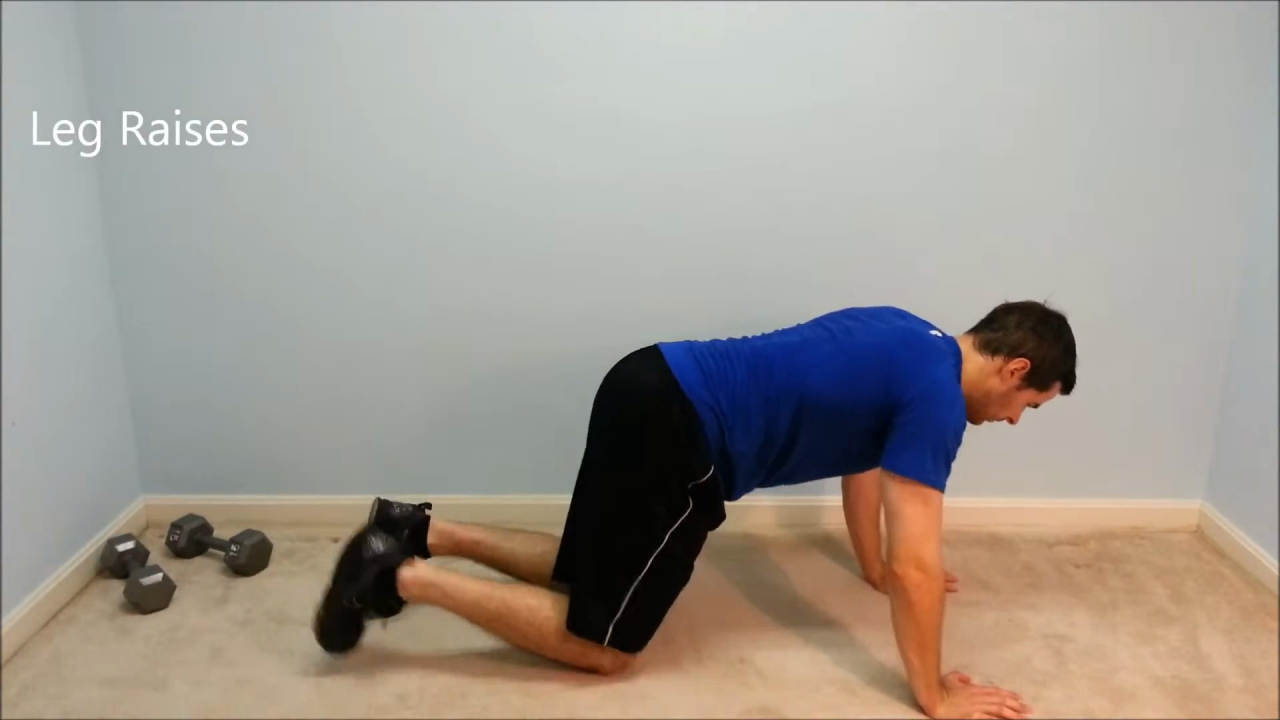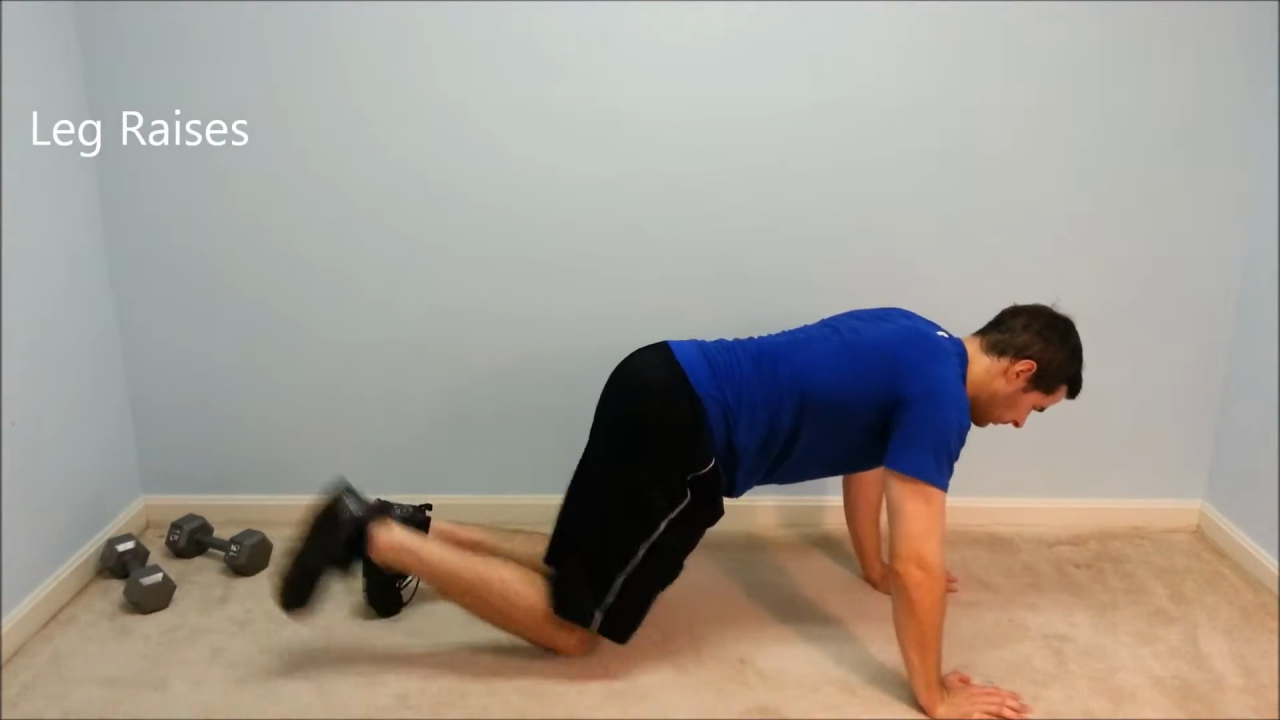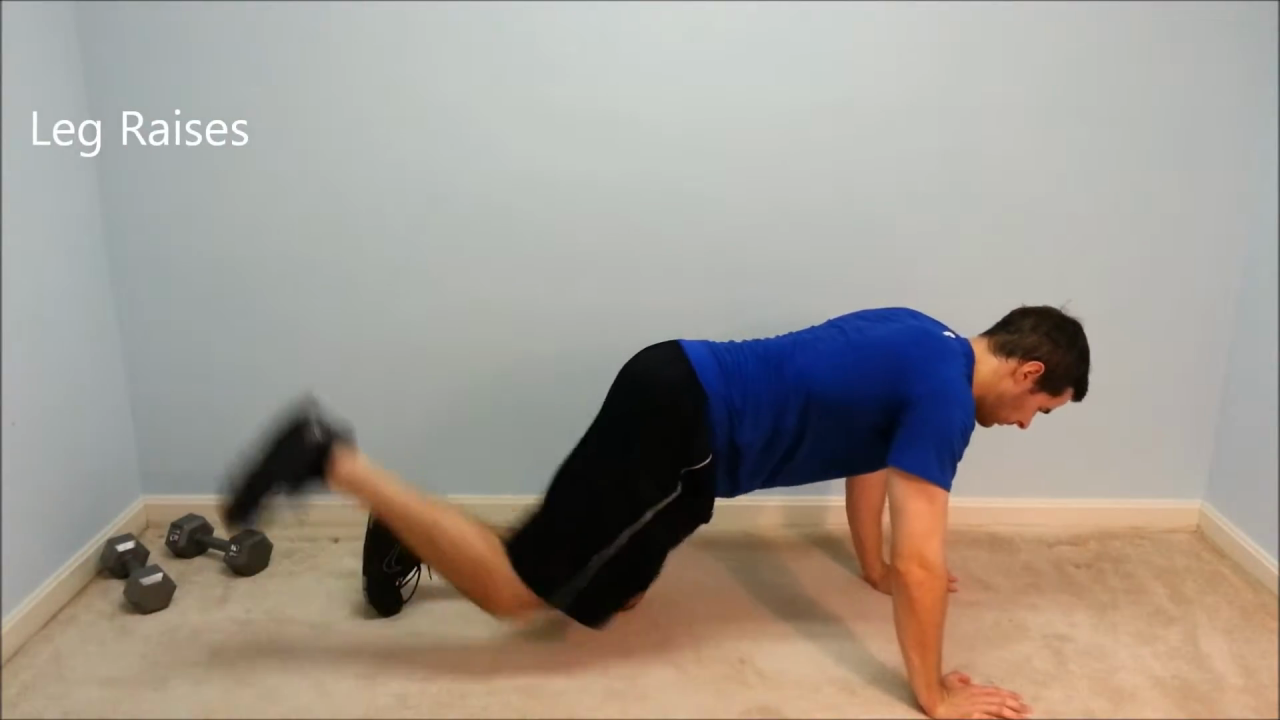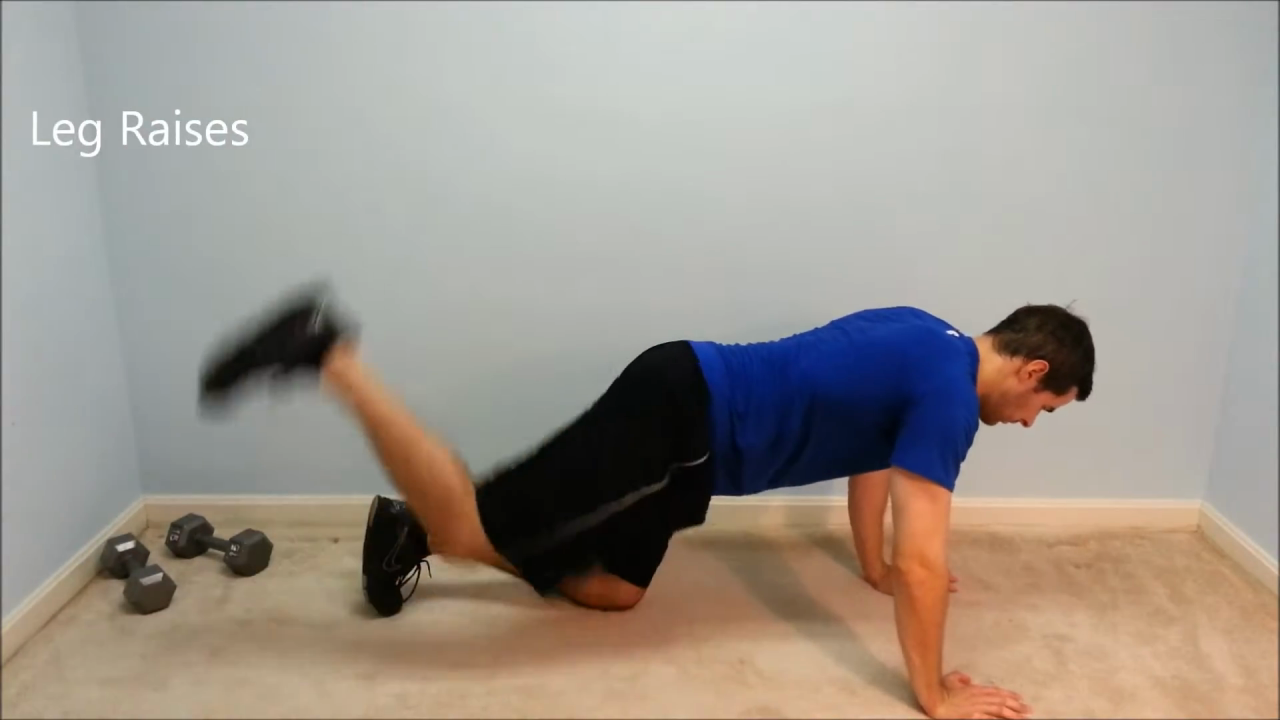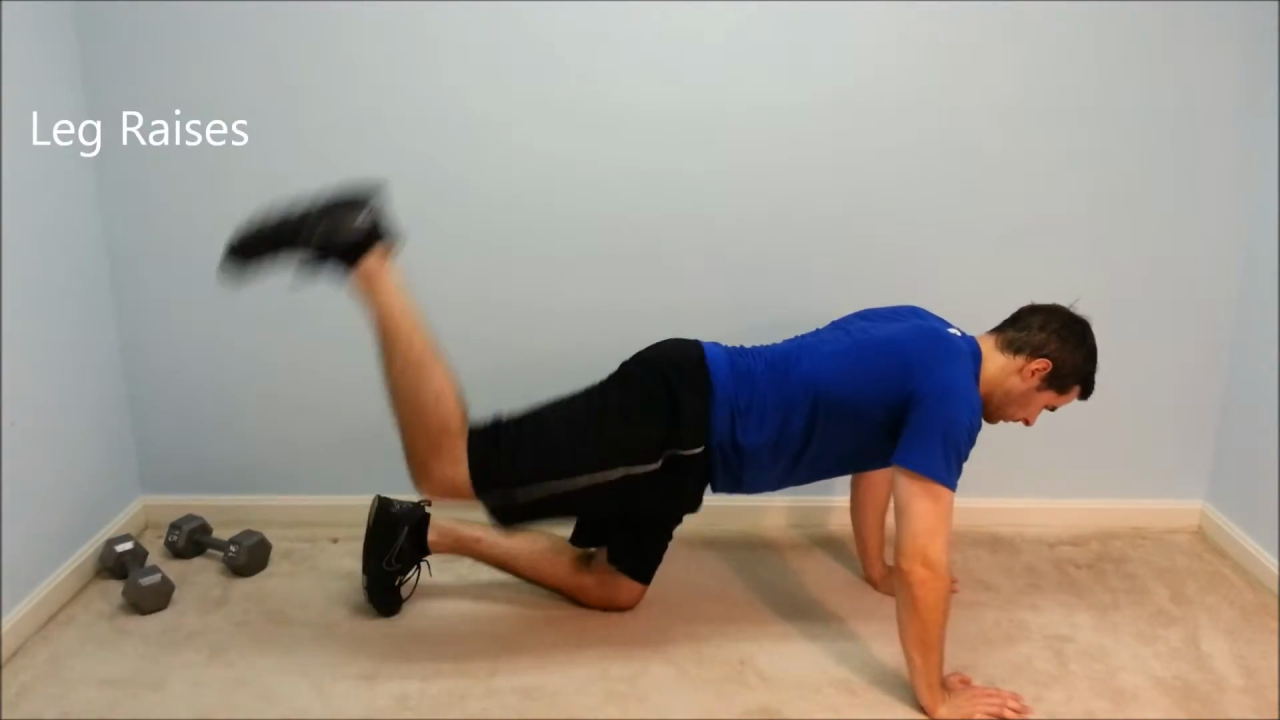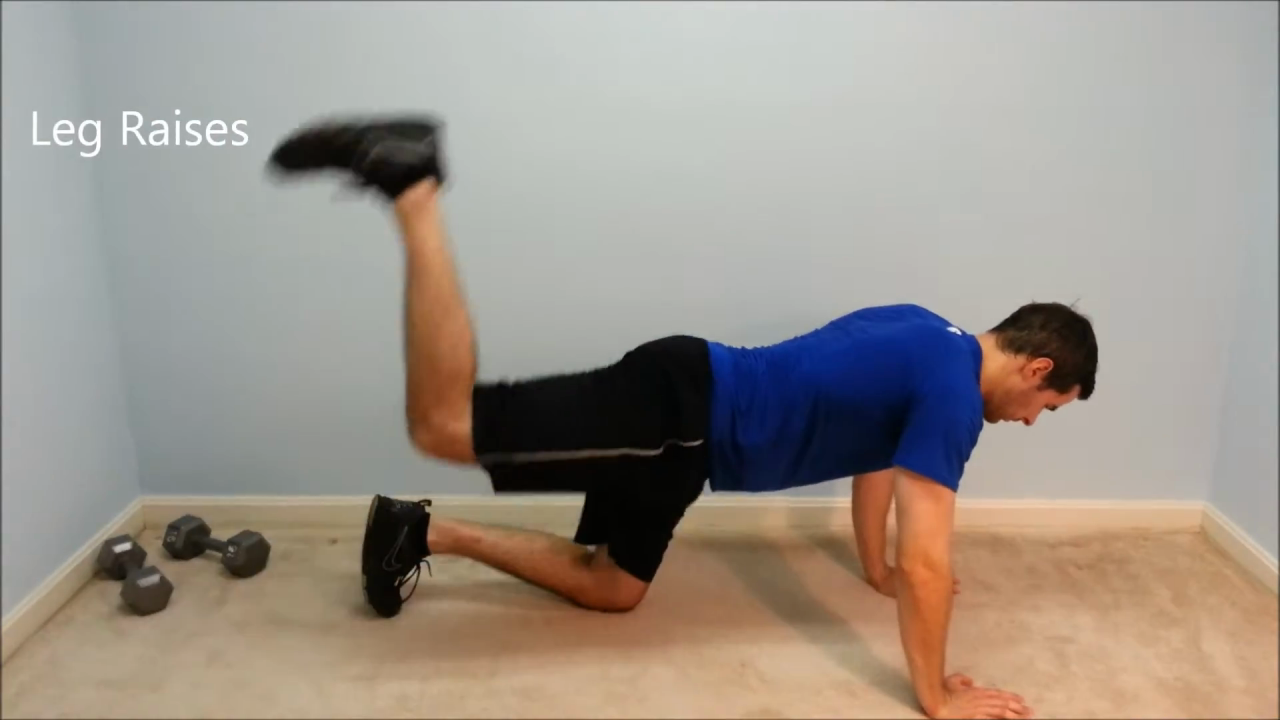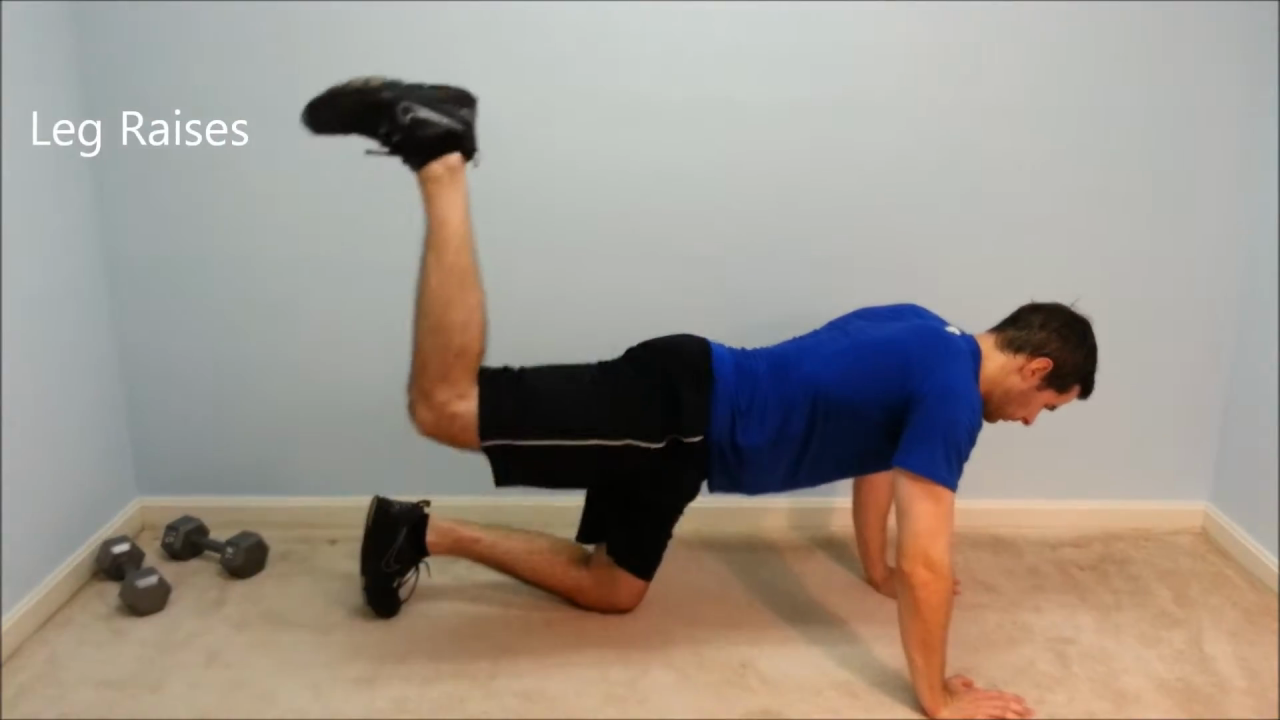
dt=0.1s
person 1, frame 1
left shoulder: (909, 340)
right shoulder: (937, 395)
left elbow: (862, 451)
right elbow: (916, 565)
left wrist: (873, 566)
left hip: (656, 390)
right hip: (670, 427)
left knee: (596, 570)
right knee: (602, 642)
left ankle: (428, 533)
right ankle: (402, 574)
person 1, frame 2
left shoulder: (921, 347)
right shoulder: (945, 397)
left elbow: (868, 450)
right elbow: (922, 564)
left wrist: (874, 564)
left hip: (675, 391)
right hip: (673, 422)
left knee: (598, 579)
right knee: (567, 623)
left ankle: (423, 530)
right ankle: (375, 537)
person 1, frame 3
left shoulder: (922, 344)
right shoulder: (948, 396)
left elbow: (867, 455)
right elbow: (921, 565)
left wrist: (874, 564)
left hip: (675, 393)
right hip: (677, 423)
left knee: (614, 590)
right knee: (516, 586)
left ankle: (410, 533)
right ankle: (334, 459)
person 1, frame 4
left shoulder: (923, 337)
right shoulder: (952, 397)
left elbow: (868, 461)
right elbow: (920, 565)
left wrist: (873, 574)
left hip: (684, 392)
right hip: (676, 424)
left knee: (613, 587)
right knee: (472, 529)
left ankle: (415, 537)
right ankle: (329, 350)
person 1, frame 5
left shoulder: (923, 340)
right shoulder: (953, 394)
left elbow: (872, 458)
right elbow: (924, 563)
left wrist: (872, 566)
left hip: (683, 408)
right hip: (676, 414)
left knee: (610, 586)
right knee: (448, 466)
left ankle: (425, 535)
right ankle: (365, 247)
person 1, frame 6
left shoulder: (922, 336)
right shoulder: (956, 397)
left elbow: (870, 457)
right elbow: (926, 564)
left wrist: (875, 569)
left hip: (681, 406)
right hip: (673, 415)
left knee: (609, 584)
right knee: (441, 425)
left ankle: (426, 533)
right ankle: (414, 184)
person 1, frame 7
left shoulder: (926, 343)
right shoulder: (952, 394)
left elbow: (874, 459)
right elbow: (927, 564)
left wrist: (876, 569)
left hip: (681, 410)
right hip: (674, 409)
left knee: (608, 588)
right knee: (443, 405)
left ankle: (427, 534)
right ankle: (442, 158)
